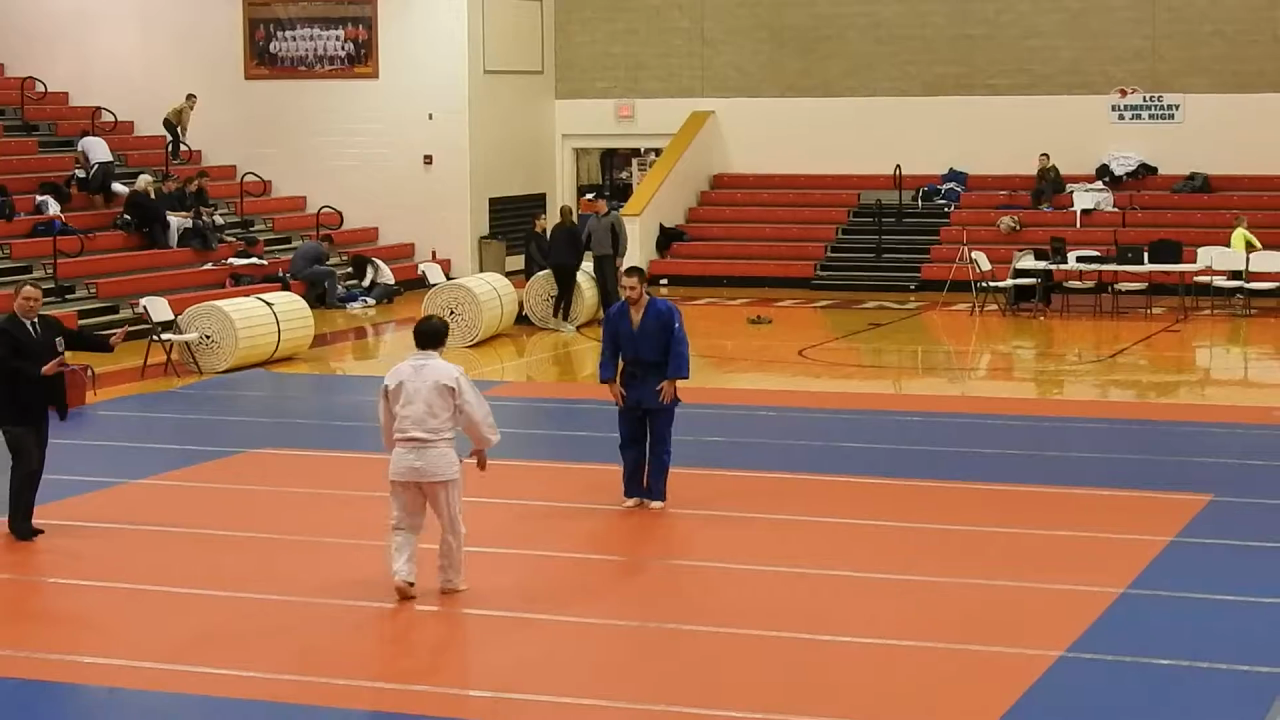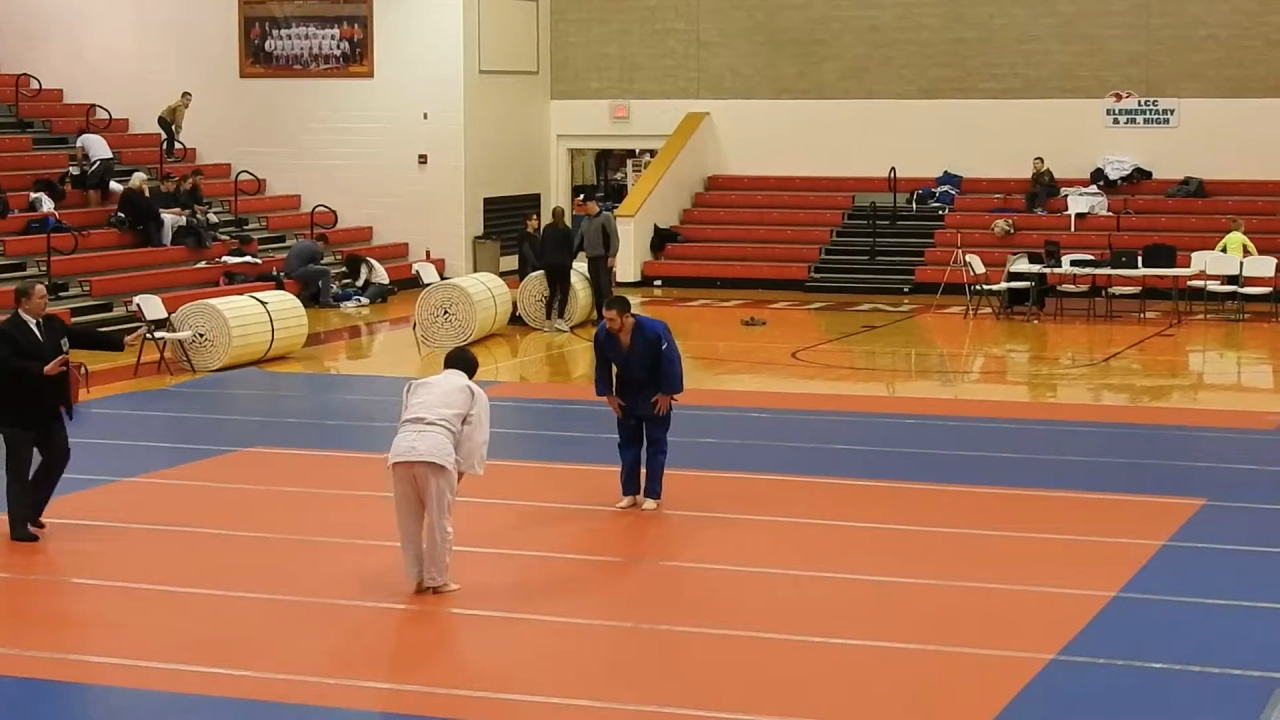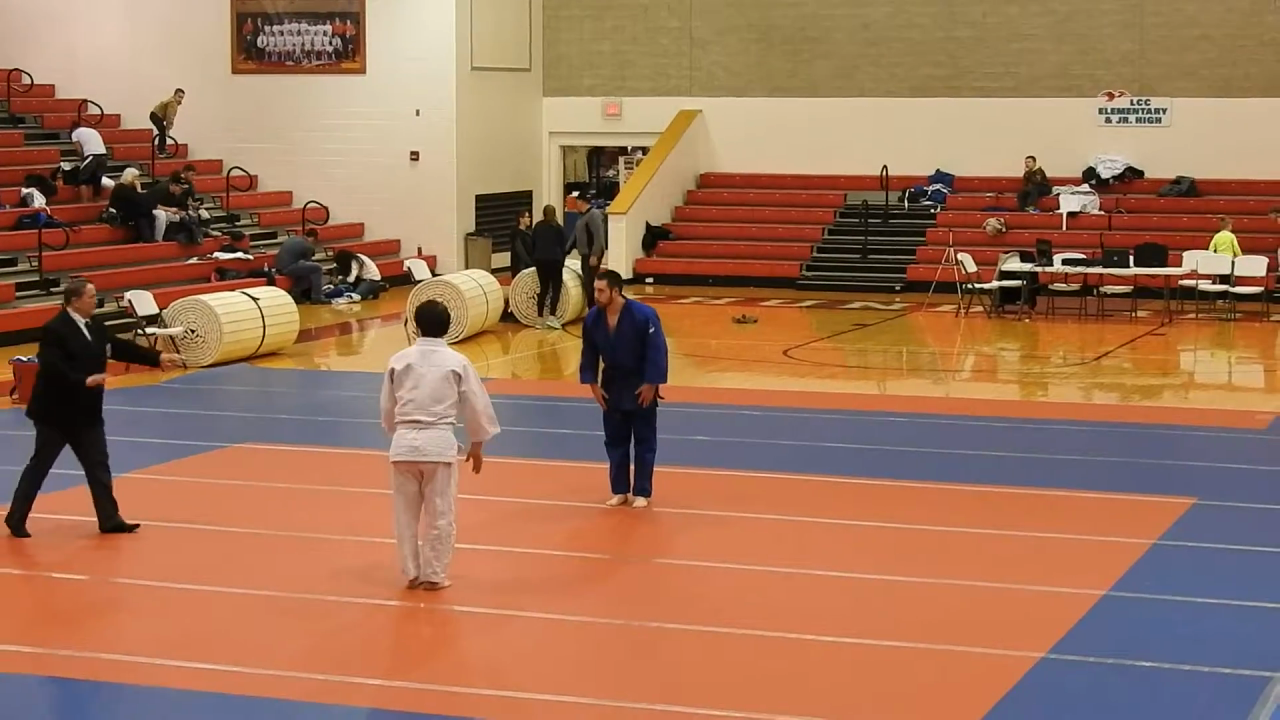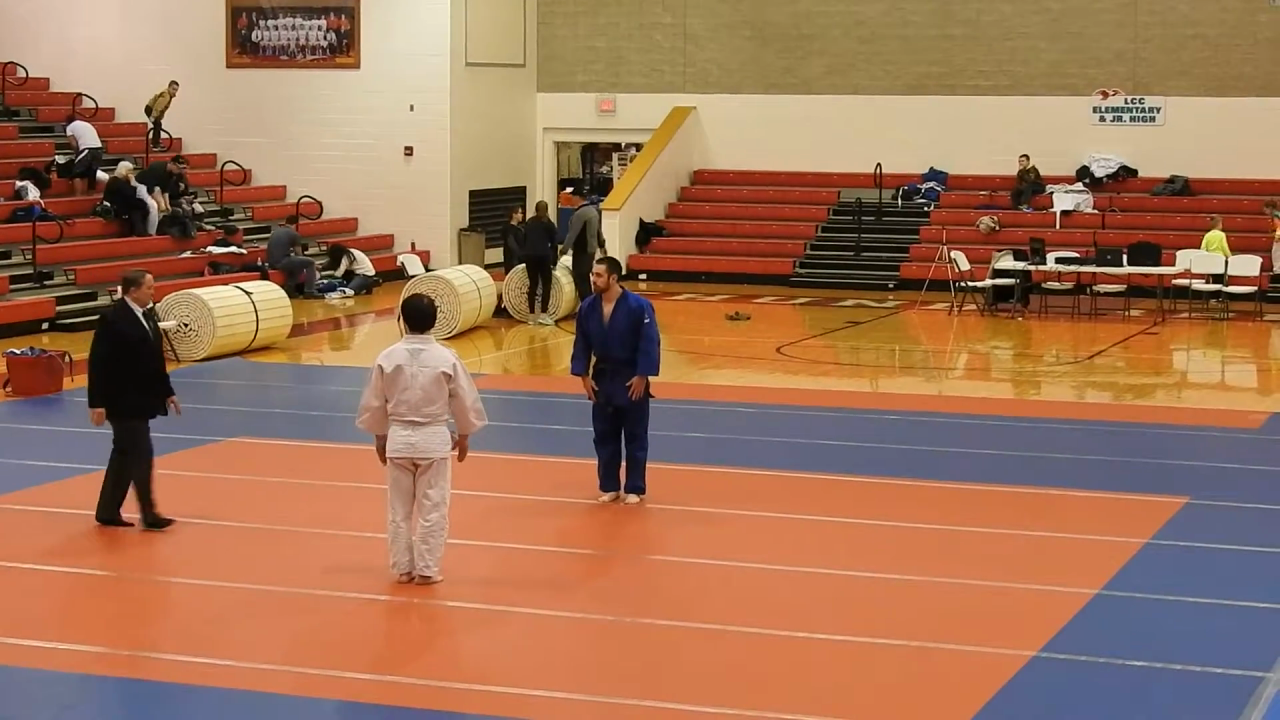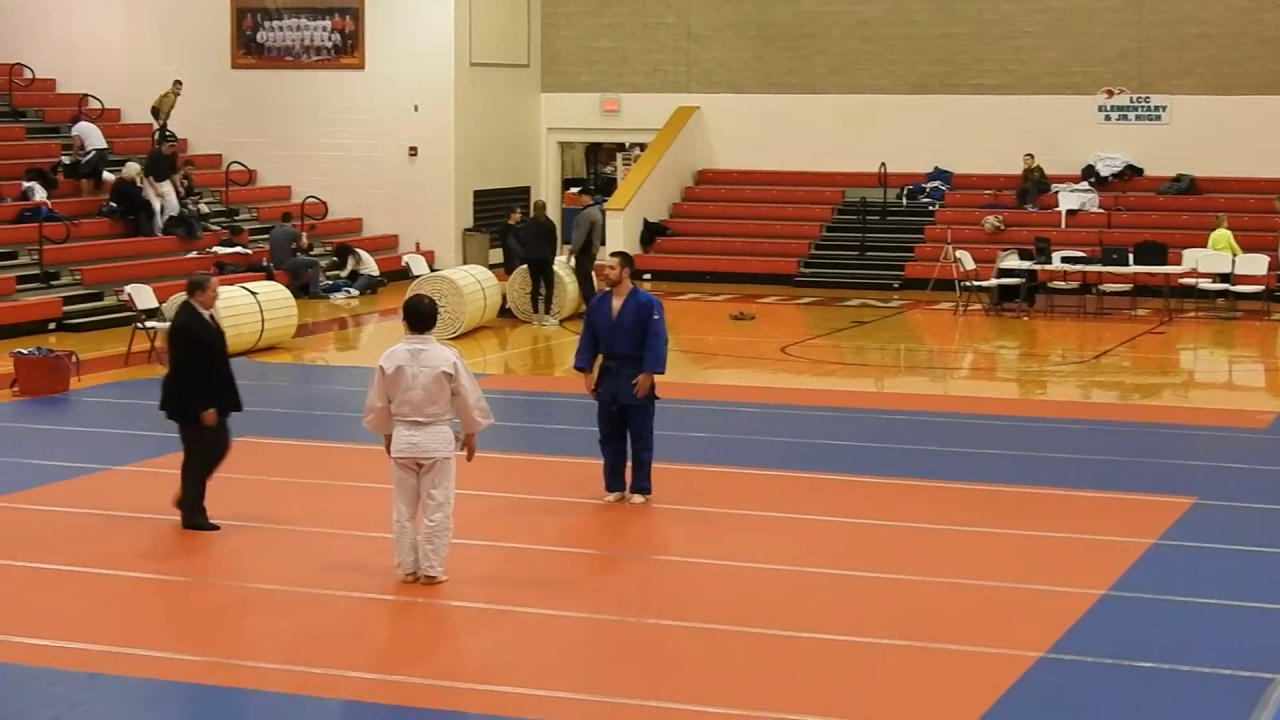
dt=0.5s
person 1, frame 1
left shoulder: (394, 374)
right shoulder: (451, 374)
left elbow: (386, 422)
right elbow: (475, 414)
right wrist: (481, 447)
left hip: (403, 458)
right hip: (439, 458)
left knee: (403, 524)
right knee: (450, 524)
left ankle: (403, 576)
right ankle: (450, 580)
person 1, frame 2
left shoulder: (418, 383)
right shoulder: (475, 392)
right elbow: (474, 439)
right wrist: (458, 477)
left hip: (402, 447)
right hip: (436, 449)
left knee: (408, 521)
right knee: (439, 521)
left ankle: (419, 578)
right ankle: (437, 580)
person 1, frame 3
left shoulder: (399, 360)
right shoulder: (457, 361)
left elbow: (387, 408)
right elbow: (476, 406)
right wrist: (477, 444)
left hip: (404, 443)
right hip: (439, 443)
left knee: (405, 514)
right knee: (440, 515)
left ankle: (412, 573)
right ankle: (434, 575)
person 1, frame 4
left shoulder: (387, 357)
right shoulder: (446, 358)
left elbow: (373, 403)
right elbow: (465, 400)
left wrist: (380, 436)
right wrist: (463, 435)
left hip: (398, 439)
right hip: (434, 439)
left knee: (399, 509)
right knee: (433, 509)
left ankle: (403, 568)
right ankle: (427, 569)
person 1, frame 5
left shoulder: (389, 358)
right shoulder: (447, 357)
left elbow: (378, 403)
right elbow: (468, 398)
left wrist: (387, 434)
right wrist: (470, 433)
left hip: (402, 438)
right hip: (437, 439)
left knee: (404, 509)
right knee: (437, 508)
left ankle: (407, 567)
right ankle: (431, 569)
person 2, frame 1
left shoulder: (49, 324)
left elbow: (76, 338)
left wrist: (108, 343)
right wrist: (41, 371)
left hip: (38, 409)
left knee: (35, 466)
right knee: (25, 466)
left ankle: (21, 520)
person 2, frame 2
left shoulder: (53, 323)
left elbow: (82, 337)
left wrist: (122, 342)
right wrist: (43, 371)
left hip: (47, 409)
left knee: (59, 457)
left ankle: (31, 511)
person 2, frame 3
left shoulder: (94, 326)
right shoulder: (55, 330)
left elbow: (121, 348)
right elbow: (53, 370)
left wrist: (157, 358)
right wrist: (84, 382)
left hip: (86, 411)
right hip: (57, 411)
left knee: (98, 463)
right knee: (41, 464)
left ankle: (109, 519)
right ankle: (16, 517)
person 2, frame 4
left shoulder: (146, 315)
right shoulder: (112, 319)
left elbow: (155, 359)
right elbow: (98, 363)
left wrist: (167, 392)
right wrist: (97, 403)
left hip: (141, 399)
right hip: (123, 402)
left knee: (125, 454)
right knee: (141, 454)
left ankle: (107, 511)
right ankle: (149, 514)
person 2, frame 5
left shoulder: (202, 315)
right shoulder: (185, 324)
right elbow: (183, 372)
left wrist: (212, 401)
right wrist: (202, 406)
left hip: (210, 399)
right hip: (192, 404)
left knee: (219, 447)
right knee: (197, 457)
left ankle: (187, 498)
right ankle: (193, 515)
person 3, frame 1
left shoulder: (667, 311)
right shoulder: (615, 314)
left elbow: (678, 347)
right elbow: (609, 350)
left wrist: (671, 380)
right wrist: (611, 382)
left hip: (659, 384)
right hip: (630, 384)
left knee: (659, 442)
right knee: (630, 441)
left ankle: (656, 495)
right ankle: (634, 492)
person 3, frame 2
left shoulder: (654, 330)
right shoulder: (602, 334)
left elbow: (671, 362)
right elbow: (602, 366)
left wrist: (666, 393)
right wrist: (609, 395)
left hip: (655, 392)
right hip: (626, 392)
left knee: (656, 442)
right knee: (628, 441)
left ankle: (652, 494)
right ankle: (629, 492)
person 3, frame 3
left shoulder: (643, 315)
right shoulder: (593, 317)
left elbow: (657, 351)
right elbow: (589, 353)
left wrist: (651, 384)
right wrist: (593, 384)
left hip: (640, 385)
right hip: (612, 384)
left knee: (644, 441)
right knee: (615, 439)
left ankle: (641, 492)
right ankle: (620, 490)
person 3, frame 4
left shoulder: (638, 306)
right shoulder: (587, 307)
left elbow: (650, 343)
right elbow: (581, 344)
left wrist: (642, 376)
right wrist: (584, 375)
left hip: (631, 380)
right hip: (602, 379)
left knee: (635, 438)
right knee: (604, 437)
left ankle: (634, 489)
right ankle: (609, 486)
person 3, frame 5
left shoulder: (647, 303)
right shoulder: (598, 303)
left elbow: (657, 341)
right elbow: (589, 340)
left wrist: (648, 373)
right wrist: (587, 371)
left hip: (636, 377)
right hip: (608, 376)
left knee: (640, 437)
right knee: (610, 436)
left ankle: (639, 489)
right ankle: (615, 487)
